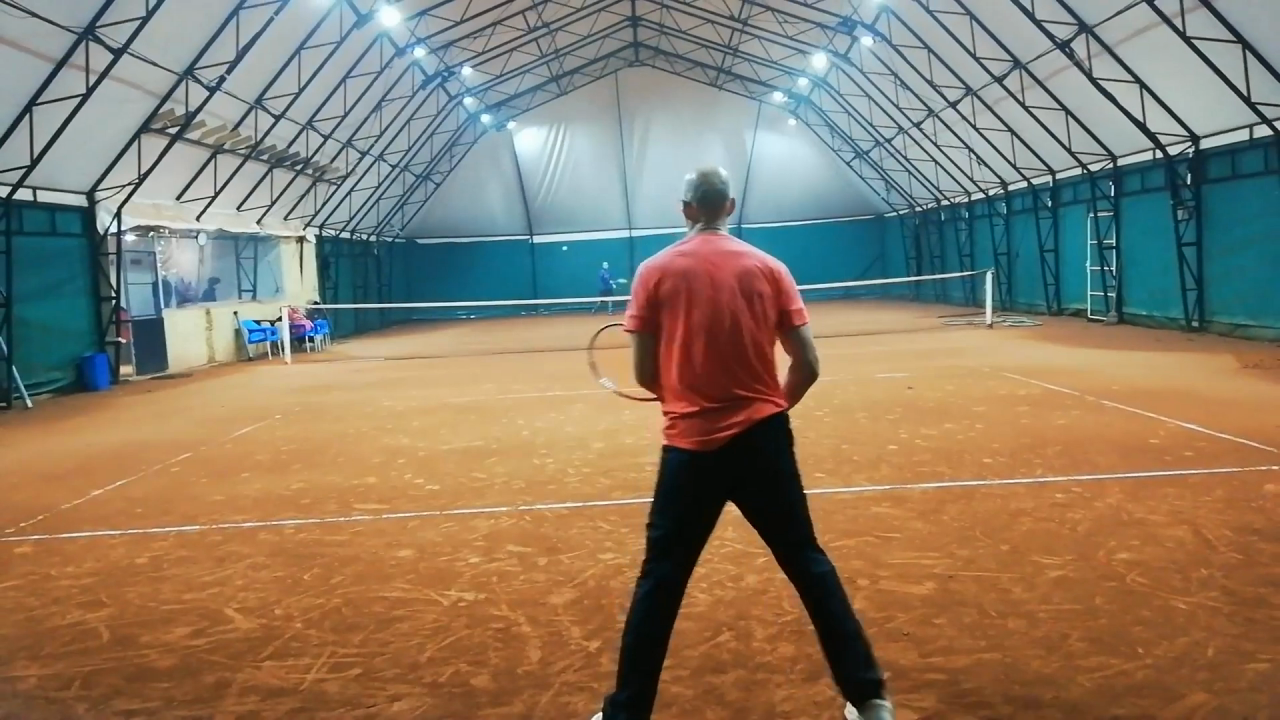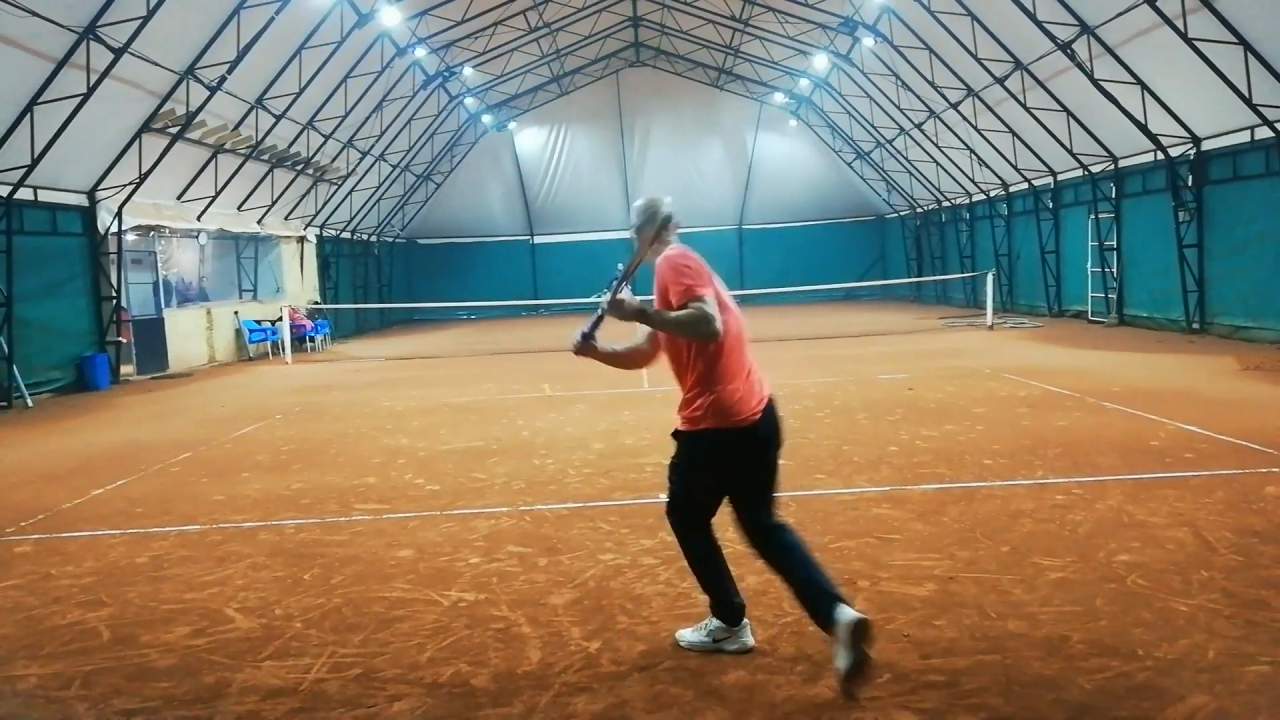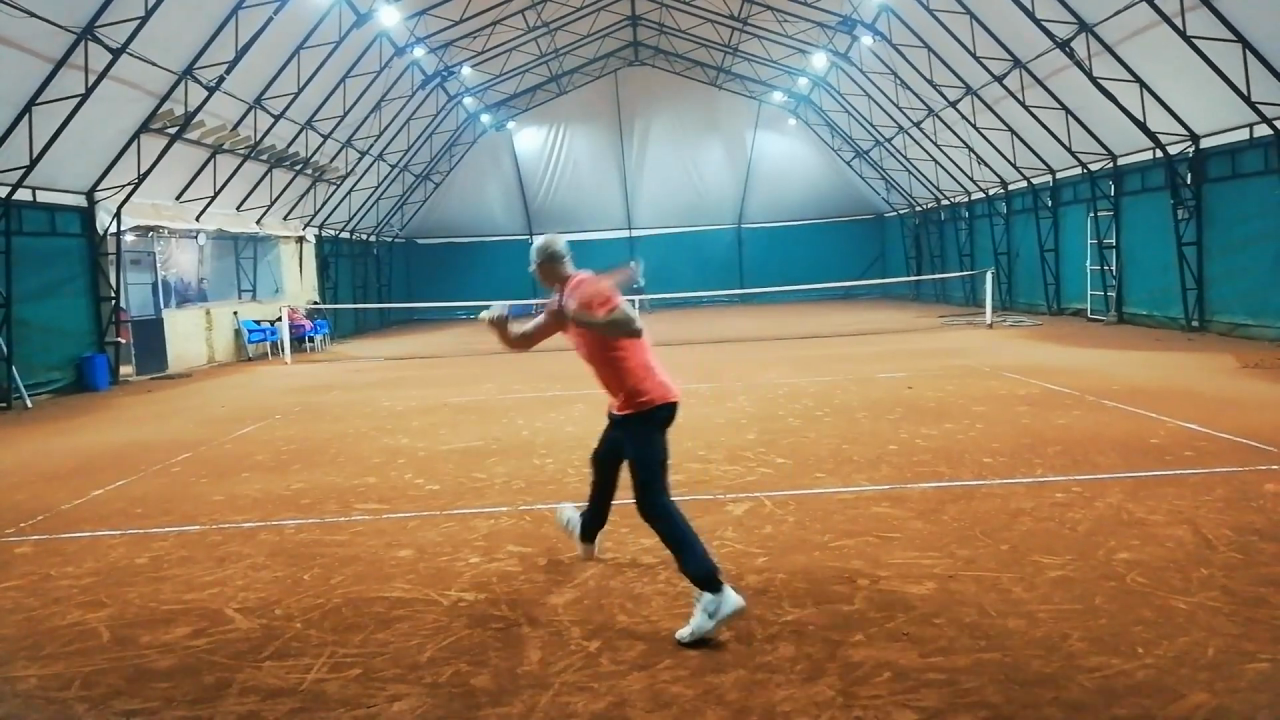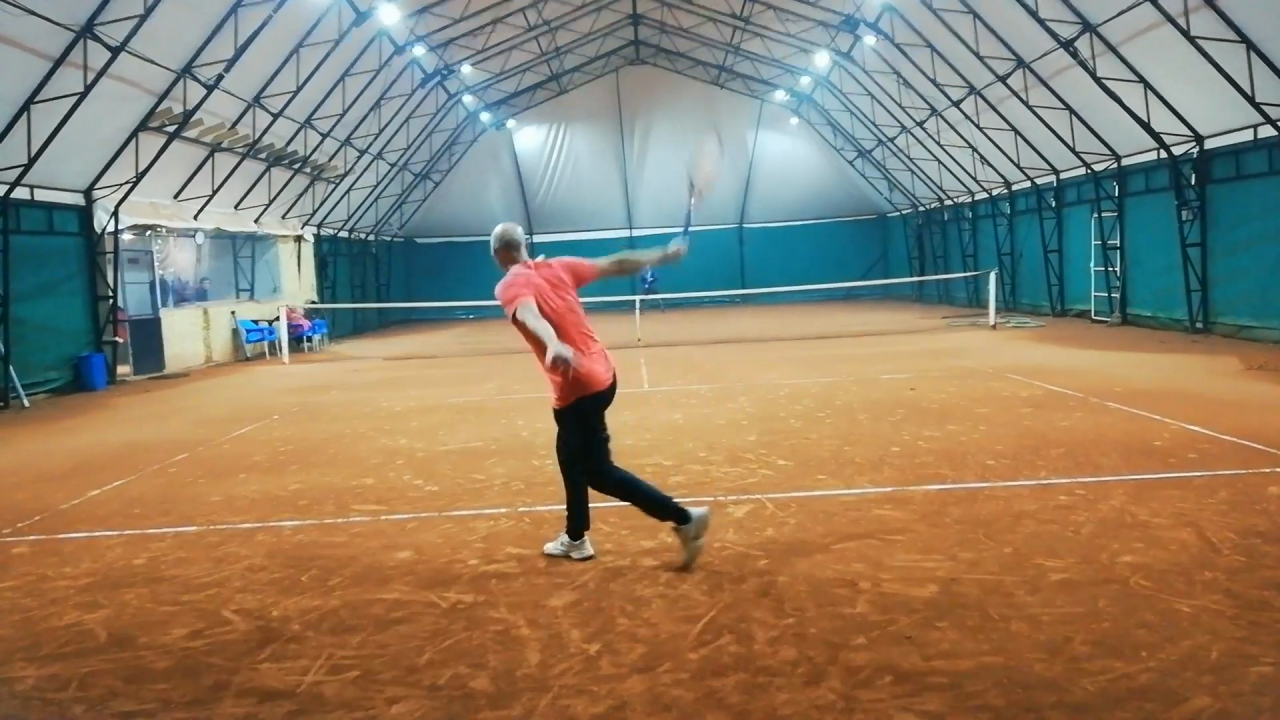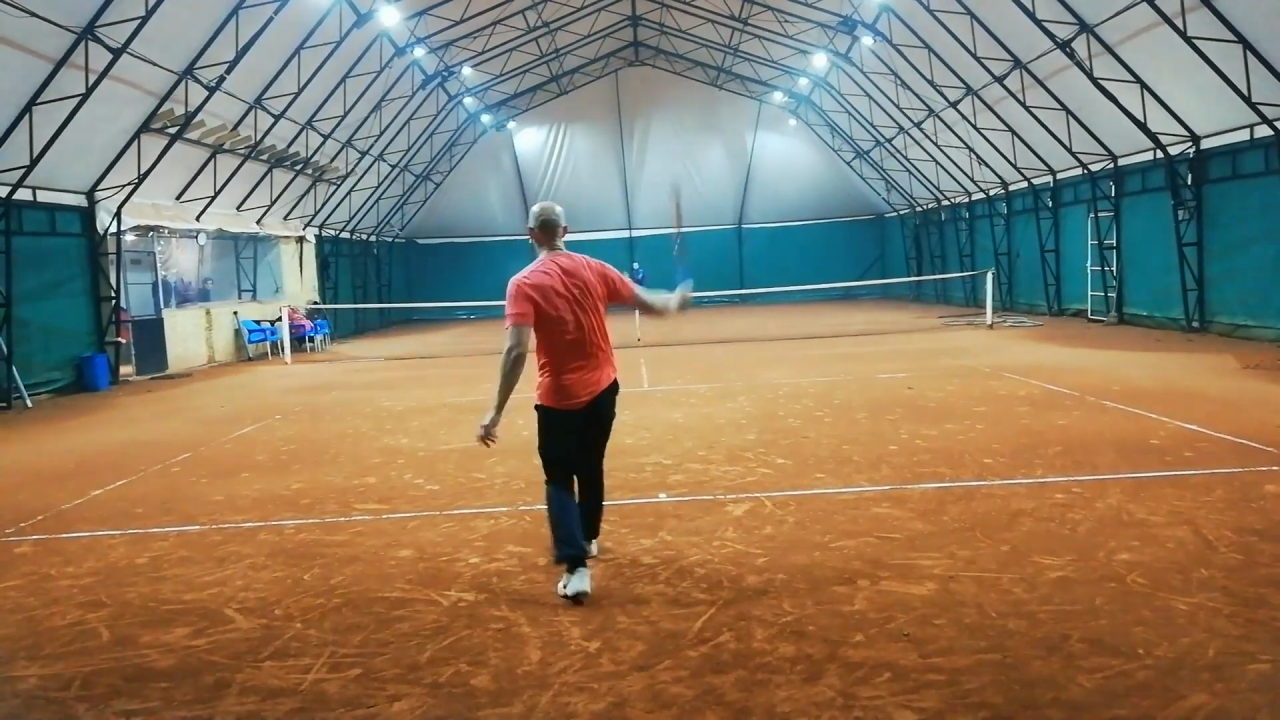
dt=0.5s
person 1, frame 1
left shoulder: (654, 271)
right shoulder: (769, 269)
left elbow: (645, 374)
right elbow: (807, 365)
left hip: (691, 444)
right hip: (762, 437)
left knee: (659, 580)
right knee: (808, 567)
person 1, frame 2
left shoulder: (673, 264)
right shoulder: (684, 263)
left elbow: (709, 327)
right elbow: (642, 354)
left wrist: (643, 313)
right wrist: (597, 350)
left hip: (716, 423)
right hip: (754, 412)
left knee: (686, 517)
right knee: (762, 526)
left ankle: (729, 624)
right ankle: (837, 615)
person 1, frame 3
left shoulder: (587, 286)
right shoulder: (565, 302)
left elbow: (633, 326)
right elbow: (521, 341)
left wrist: (579, 319)
right wrist: (501, 325)
left hip: (646, 401)
right hip: (629, 403)
left knee: (653, 502)
right knee: (604, 460)
left ankle: (715, 594)
right ankle: (587, 531)
person 1, frame 4
left shoulder: (508, 287)
right shoulder: (558, 268)
left elbow: (532, 317)
right elbow: (616, 265)
left wrist: (555, 347)
right wrist: (661, 256)
left hip: (578, 387)
right hip: (601, 375)
left knee: (599, 472)
right knee: (571, 456)
left ankle: (683, 518)
right ankle: (575, 538)
person 1, frame 5
left shoulder: (524, 283)
right shoulder: (594, 269)
left elbow: (516, 350)
right elbow: (646, 302)
left wrist: (496, 413)
right wrist: (675, 301)
left hip: (558, 396)
right hip: (603, 388)
left knee: (558, 482)
right knee: (590, 468)
left ankle: (575, 568)
right ankle: (586, 538)
